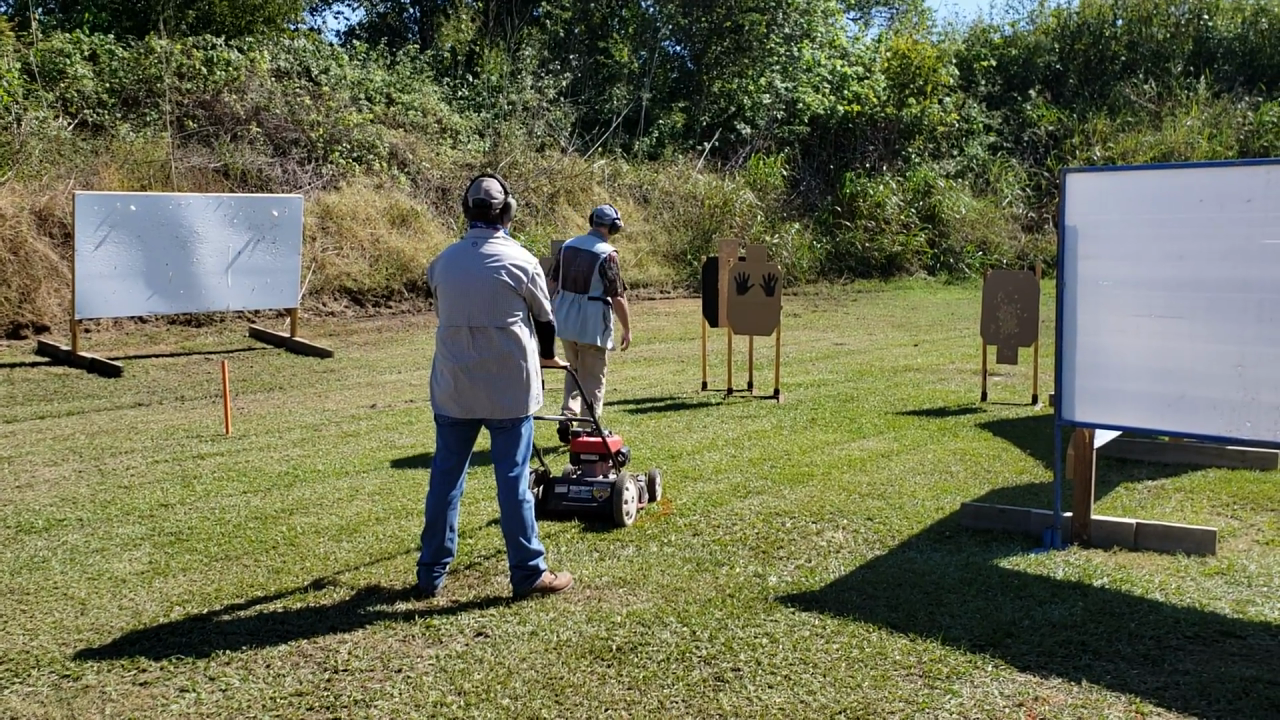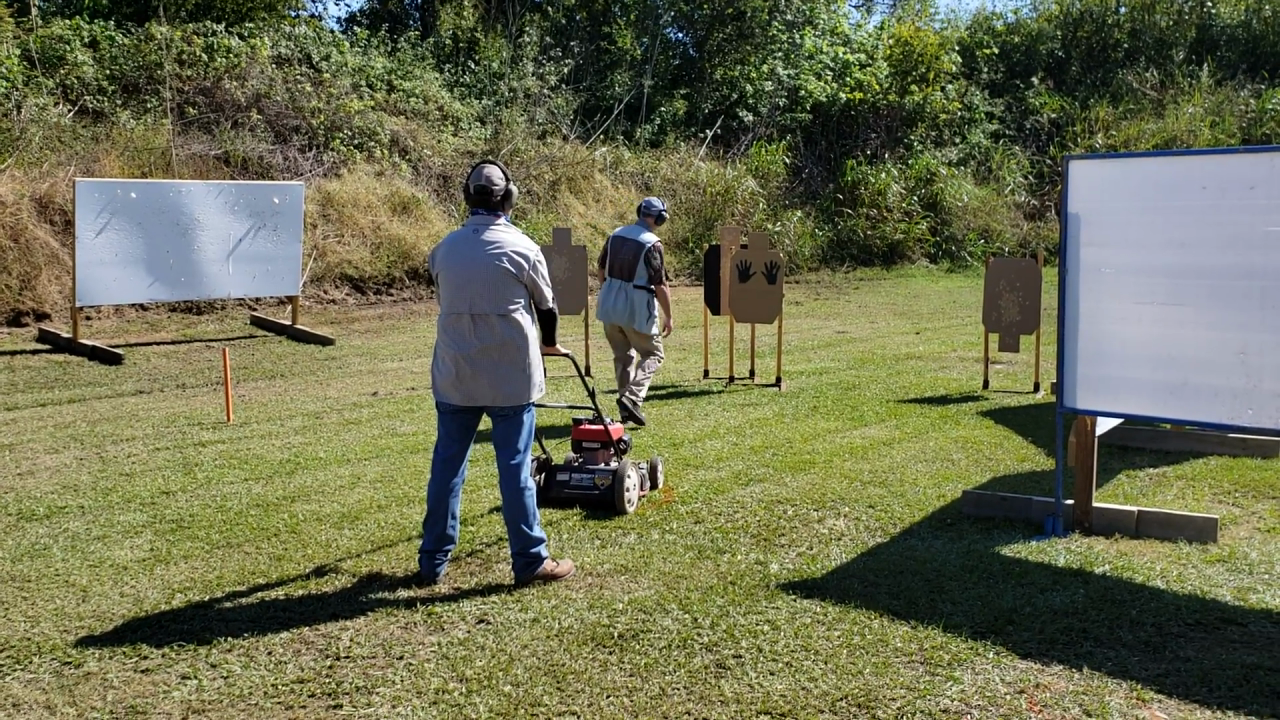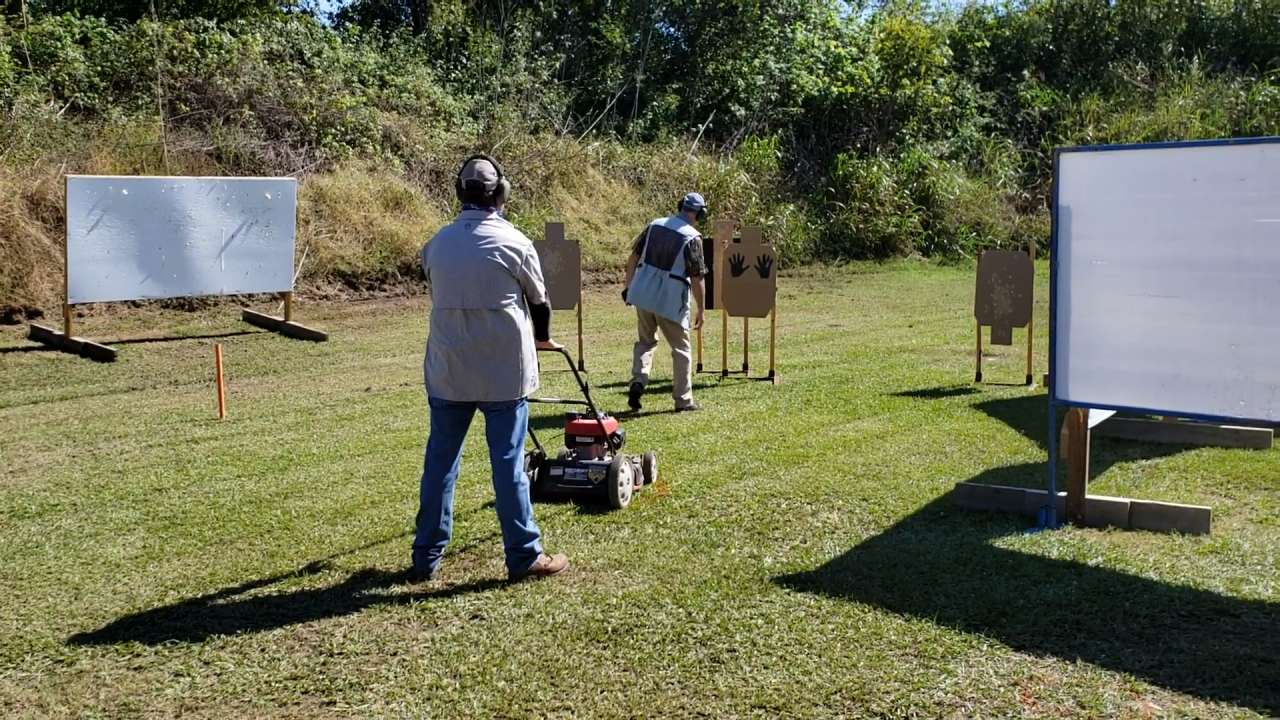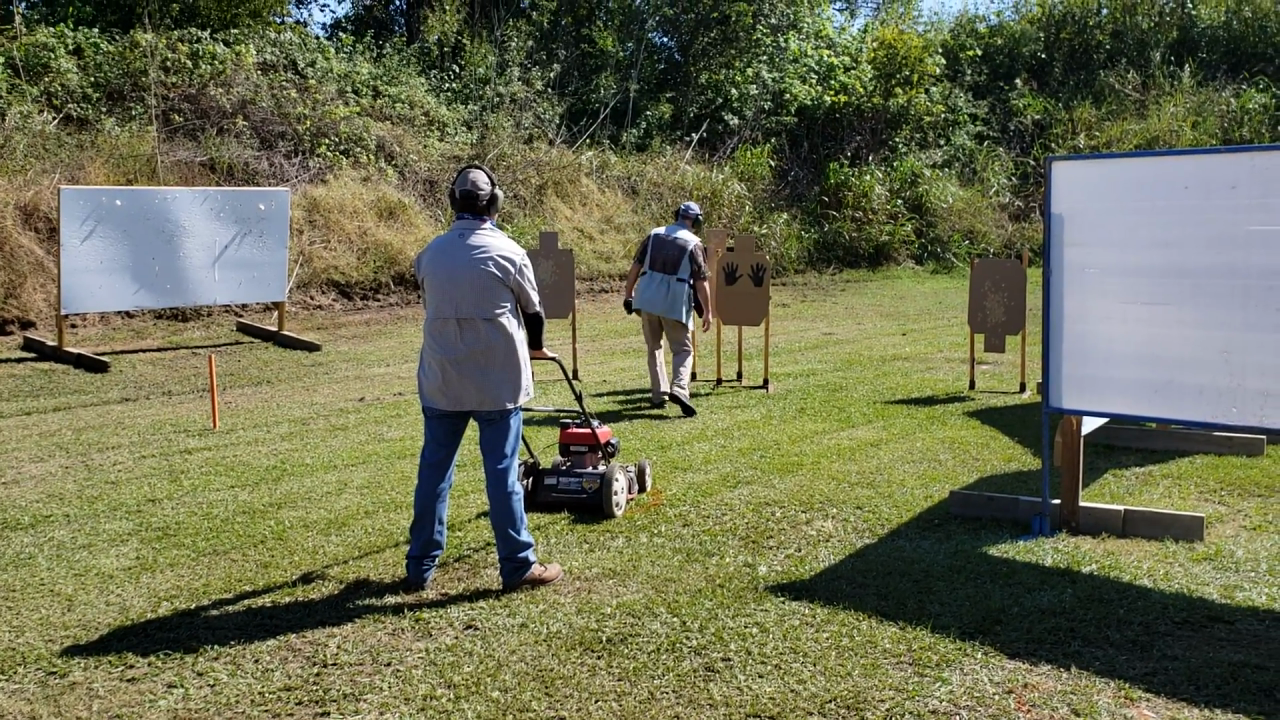
dt=0.5s
person 1, frame 1
left shoulder: (442, 261)
right shoulder: (520, 261)
right elbow: (544, 318)
right wrist: (547, 356)
left hip: (454, 388)
right hip: (509, 388)
left knee: (445, 478)
right knee: (513, 480)
left ankle: (431, 573)
right ankle: (529, 573)
person 1, frame 2
left shoulder: (444, 249)
right shoulder: (522, 248)
right elbow: (546, 305)
right wrist: (549, 344)
left hip: (454, 375)
right hip: (510, 376)
left knee: (447, 465)
right knee: (515, 468)
left ankle: (432, 561)
right ankle: (530, 560)
person 1, frame 3
left shoulder: (436, 244)
right shoulder: (514, 243)
right elbow: (538, 300)
right wrist: (542, 339)
left hip: (448, 370)
right hip: (503, 371)
left knee: (440, 461)
right knee: (508, 463)
left ankle: (426, 556)
right ankle: (524, 556)
person 1, frame 4
left shoulder: (430, 253)
right shoulder: (508, 252)
right elbow: (532, 309)
right wrist: (535, 347)
left hip: (441, 379)
right hip: (497, 380)
left knee: (434, 470)
right knee: (502, 473)
left ankle: (420, 566)
right ankle: (518, 565)
person 2, frame 1
left shoulder: (568, 245)
right shoulder: (608, 254)
left elbow: (552, 283)
right elbow: (617, 296)
right wrist: (627, 329)
left hip: (566, 320)
right hip: (593, 324)
left knee: (578, 372)
right knee: (593, 382)
left ankle: (568, 418)
person 2, frame 2
left shoulder: (616, 234)
right shoulder: (652, 244)
left elbow: (600, 270)
right elbow: (660, 285)
right wrist: (668, 316)
left hip: (610, 307)
right hip: (638, 310)
left knee: (623, 359)
right knee: (653, 355)
left ankle: (627, 412)
right ankle: (631, 398)
person 2, frame 3
left shoulder: (655, 225)
right shoulder: (692, 237)
left elbow: (634, 257)
right elbow: (697, 278)
left wrist: (629, 283)
right wrist: (700, 309)
left hip: (643, 294)
right hip: (671, 299)
left knee: (646, 341)
right knee: (681, 348)
left ankle: (638, 382)
right ankle: (683, 399)
person 2, frame 4
left shoulder: (654, 234)
right shoulder: (693, 243)
left elbow: (636, 266)
right elbow: (701, 281)
left wrist: (628, 294)
right wrist: (707, 312)
left hip: (649, 299)
right hip: (676, 303)
left knee: (654, 348)
right knee: (682, 350)
left ankle: (659, 396)
right ankle: (679, 390)
